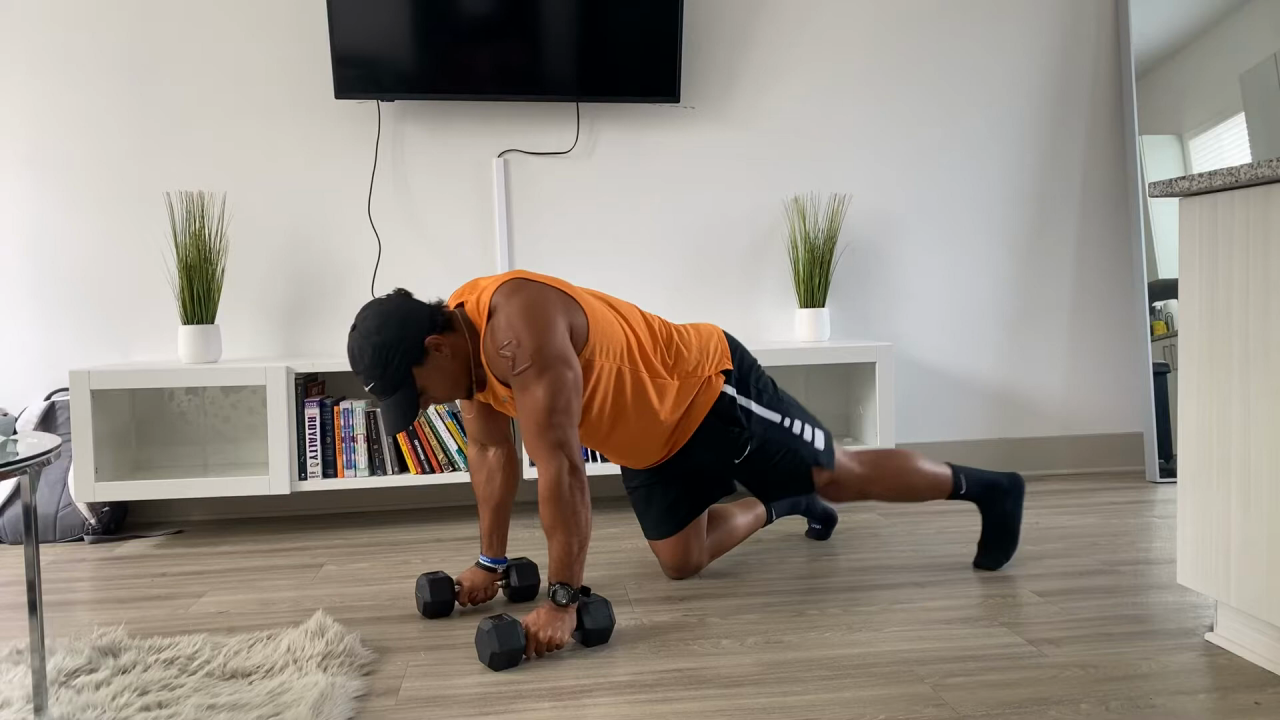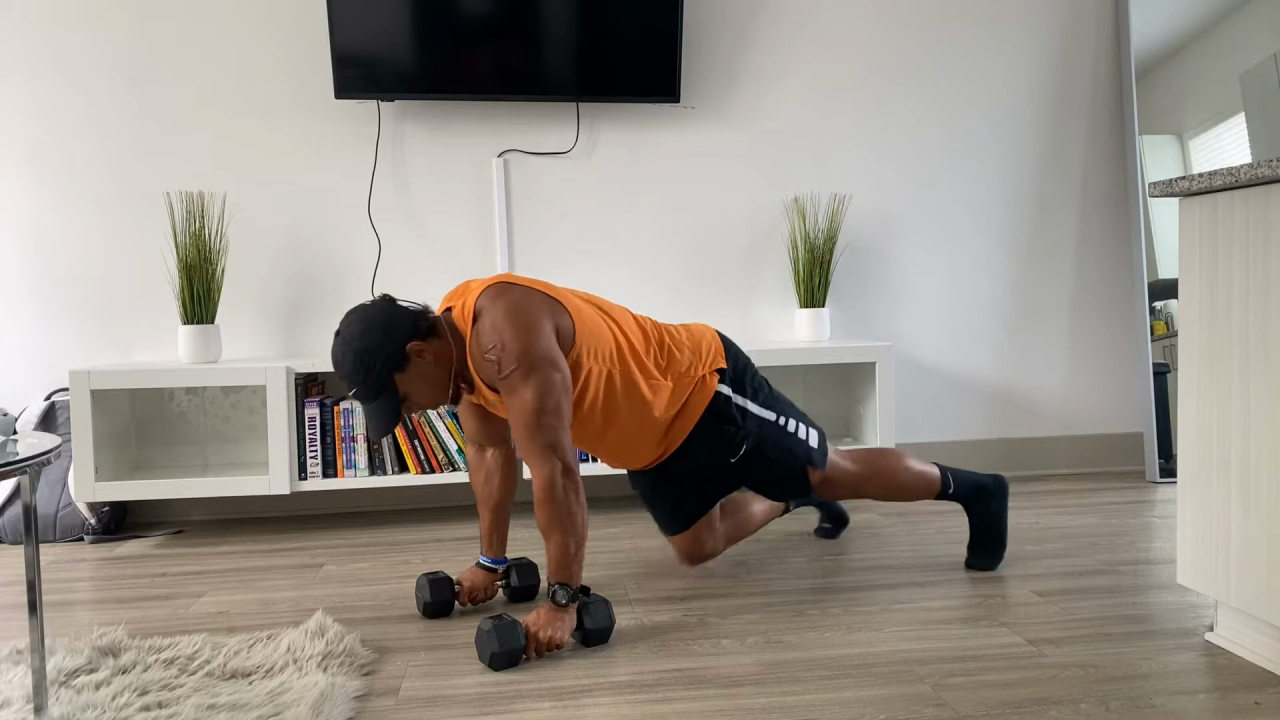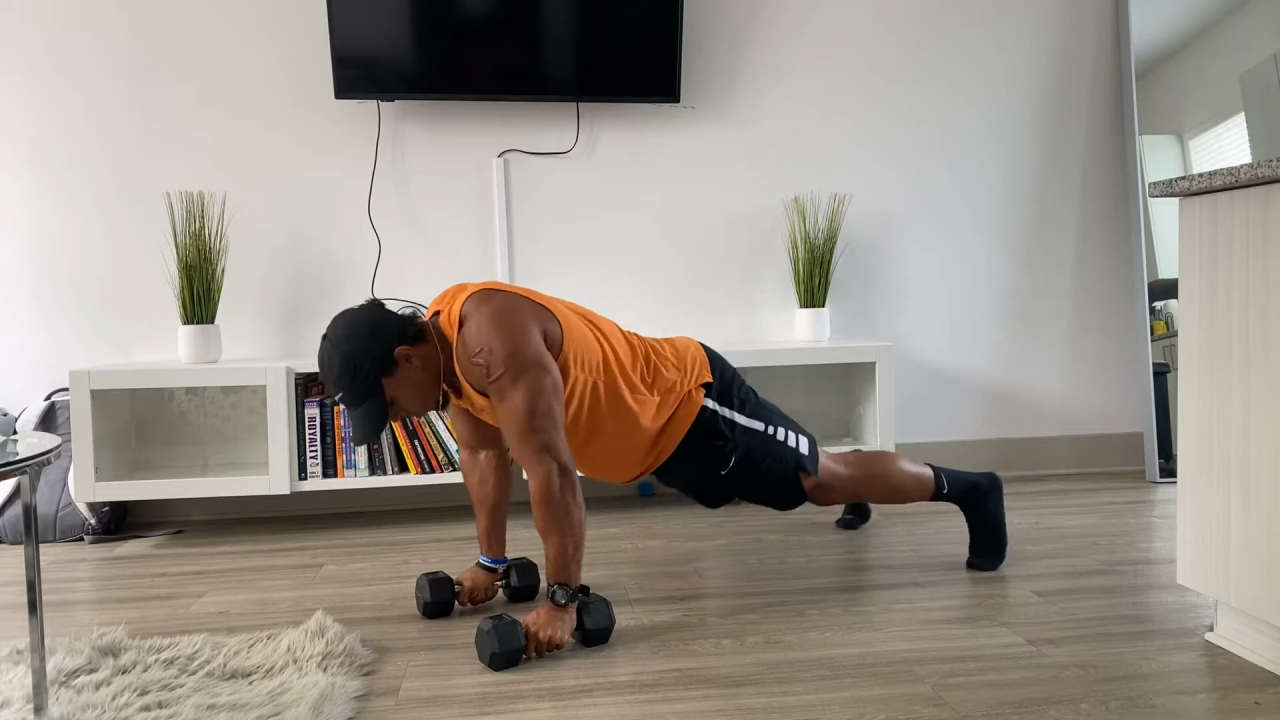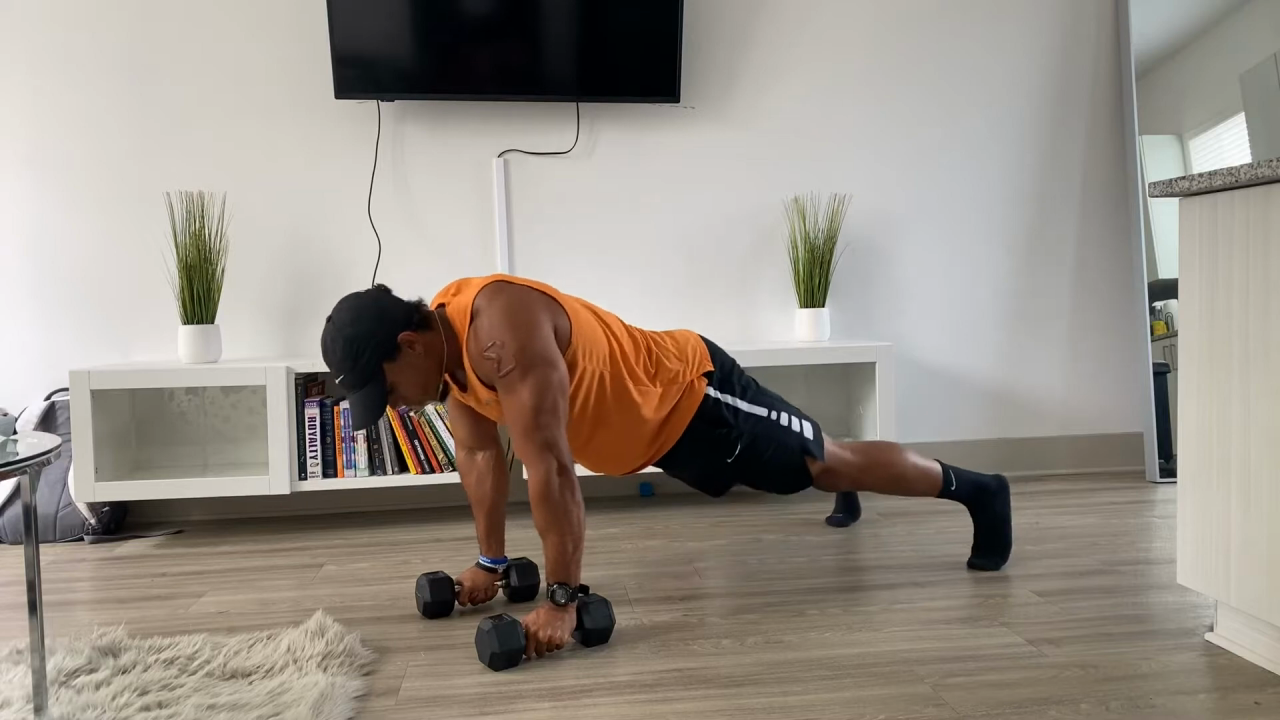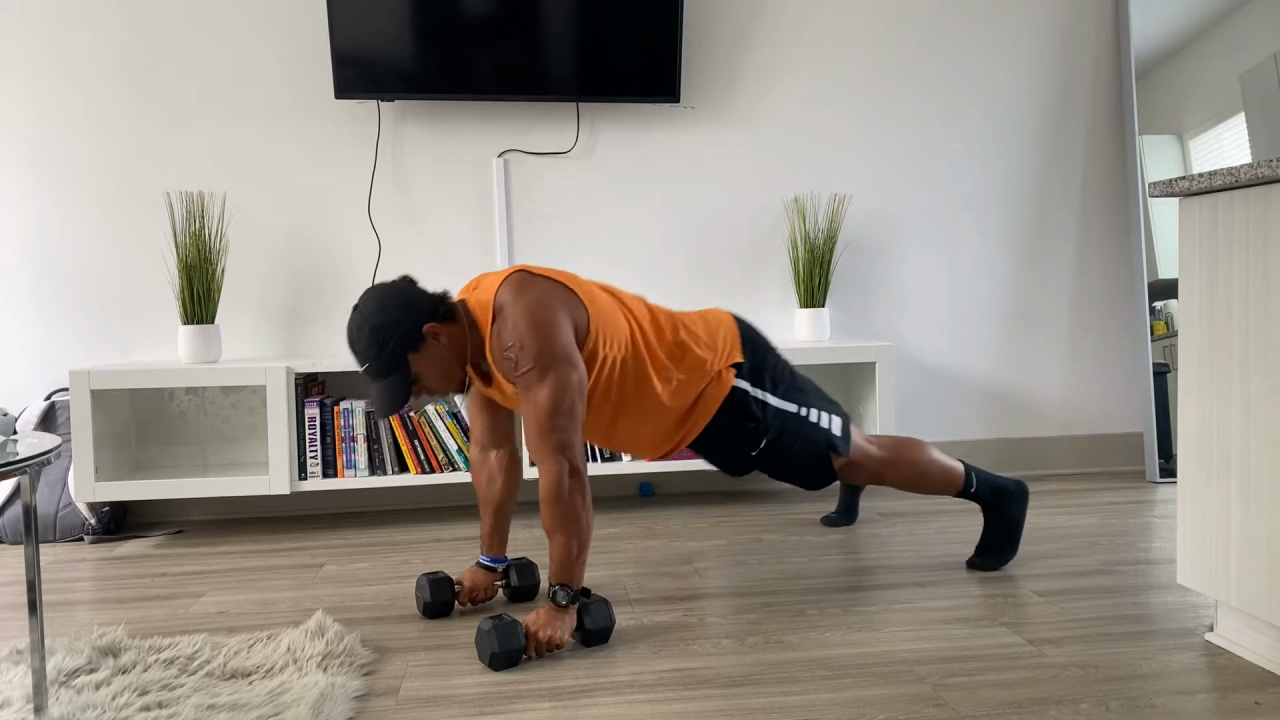
dt=0.3s
person 1, frame 1
left shoulder: (518, 328)
right shoulder: (464, 334)
left elbow: (561, 468)
right elbow: (492, 450)
left wrist: (562, 600)
right wrist: (489, 561)
left hip: (709, 388)
right hip: (654, 429)
left knee: (840, 474)
right knee: (681, 561)
left ankle: (987, 488)
right ankle: (781, 505)
person 1, frame 2
left shoulder: (503, 332)
right shoulder: (456, 338)
left elbow: (554, 469)
right elbow: (489, 451)
left wrist: (561, 600)
right wrist: (490, 562)
left hip: (705, 387)
right hip: (651, 427)
left knee: (834, 472)
right knee: (697, 546)
left ankle: (970, 490)
right ankle: (791, 499)
person 1, frame 3
left shoulder: (491, 338)
right shoulder: (443, 340)
left elbow: (552, 471)
right elbow: (483, 453)
left wrist: (561, 600)
right wrist: (490, 561)
left hip: (690, 402)
right hip: (657, 424)
left knee: (821, 478)
left ankle: (967, 489)
right ankle: (839, 492)
person 1, frame 4
left shoulder: (502, 329)
right shoulder: (447, 336)
left elbow: (550, 468)
right elbow: (479, 451)
left wrist: (560, 600)
right wrist: (489, 562)
left hip: (693, 393)
right hip: (659, 420)
left knee: (828, 462)
left ankle: (976, 489)
right ankle: (839, 483)
person 1, frame 5
left shoulder: (523, 323)
right shoulder: (475, 332)
left elbow: (563, 468)
right elbow: (493, 452)
left wrist: (562, 602)
right wrist: (489, 561)
left hip: (725, 374)
right hip: (691, 391)
left knee: (856, 453)
left ankle: (997, 494)
right ankle: (850, 482)
